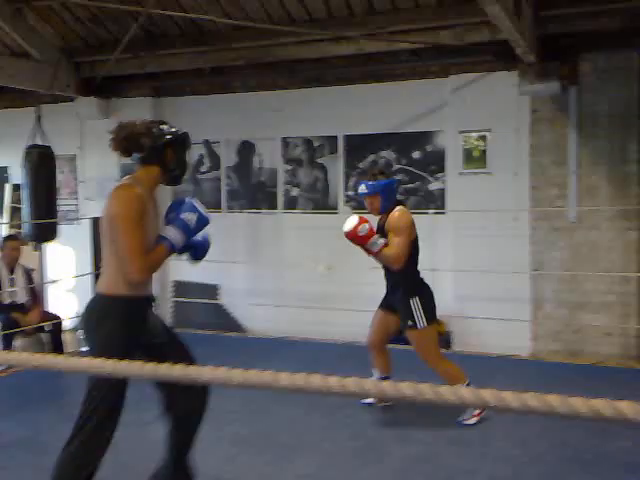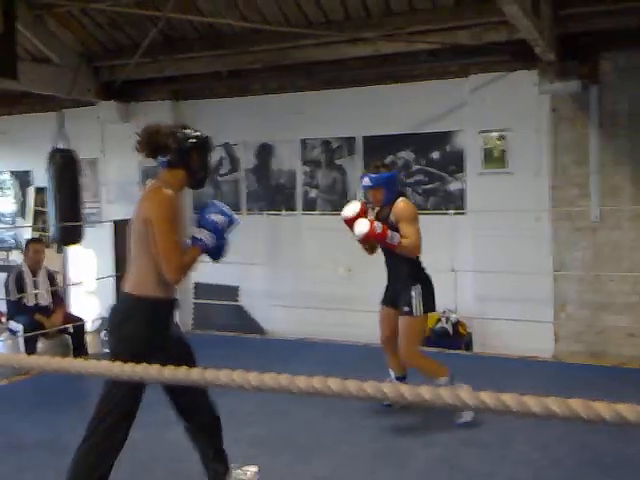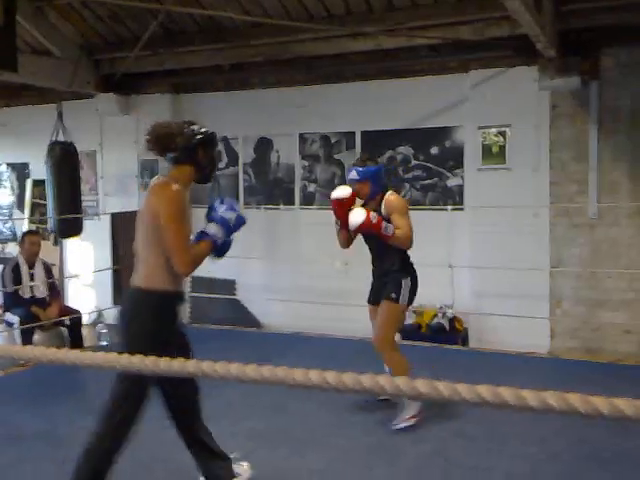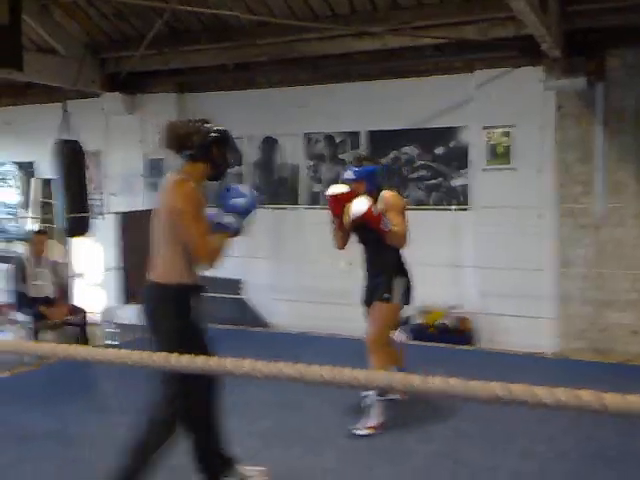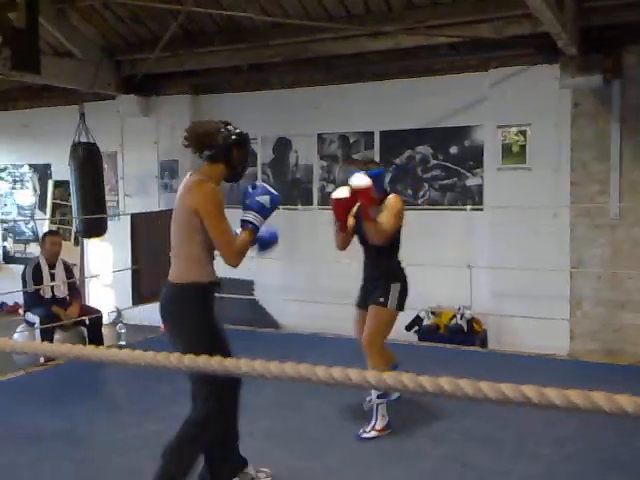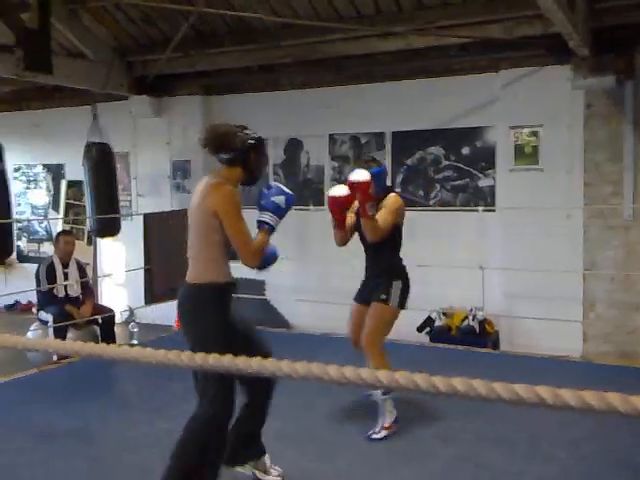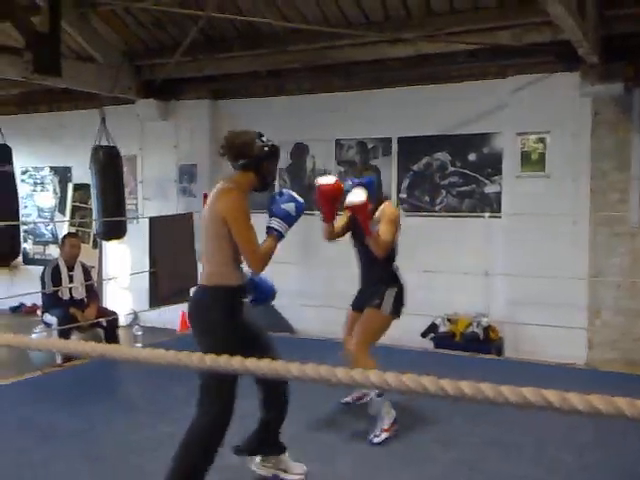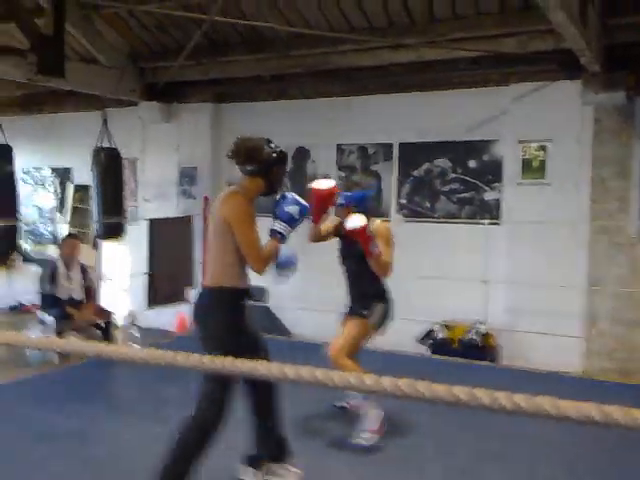
dt=0.1s
person 1, frame 1
left shoulder: (144, 193)
right shoulder: (130, 195)
right elbow: (138, 271)
left wrist: (183, 242)
right wrist: (175, 235)
left hip: (139, 314)
right hip: (116, 316)
left knee: (190, 390)
right knee: (99, 420)
person 1, frame 2
left shoulder: (167, 195)
right shoulder: (161, 197)
right elbow: (173, 271)
left wrist: (204, 241)
right wrist: (206, 236)
left hip: (158, 316)
right hip: (139, 318)
left knee: (193, 399)
right knee: (114, 419)
person 1, frame 3
left shoulder: (169, 189)
right shoulder: (171, 194)
right elbow: (184, 263)
left wrist: (209, 236)
right wrist: (216, 233)
left hip: (159, 307)
right hip: (152, 309)
left knee: (183, 394)
right knee: (124, 411)
person 1, frame 4
left shoulder: (179, 181)
right shoulder: (187, 188)
right elbow: (206, 256)
left wrist: (220, 221)
right wrist: (230, 218)
left hip: (172, 298)
right hip: (170, 302)
left knee: (199, 388)
right knee: (178, 402)
person 1, frame 5
left shoulder: (195, 180)
right shoulder: (205, 189)
right elbow: (232, 254)
left wrist: (249, 236)
right wrist: (255, 217)
left hip: (189, 298)
right hip: (188, 302)
left knee: (224, 387)
right knee: (211, 403)
person 1, frame 6
left shoulder: (212, 183)
right shoulder: (223, 191)
right elbow: (250, 255)
left wrist: (260, 247)
right wrist: (270, 218)
left hip: (207, 299)
right hip: (207, 302)
left knee: (261, 371)
right knee: (215, 403)
person 1, frame 7
left shoulder: (227, 191)
right shoulder: (232, 197)
right elbow: (255, 260)
left wrist: (249, 282)
right wrist: (280, 224)
left hip: (224, 303)
right hip: (216, 306)
left knee: (275, 376)
right knee: (216, 406)
left ankle: (267, 451)
person 1, frame 8
left shoulder: (236, 196)
right shoulder: (237, 201)
right elbow: (257, 262)
left wrist: (275, 255)
right wrist: (282, 226)
left hip: (227, 305)
right hip: (220, 307)
left knee: (262, 380)
right knee: (212, 406)
person 2, frame 1
left shoulder: (398, 217)
right shoulder: (385, 218)
left elbow: (396, 261)
left wrist: (370, 239)
right wrist: (364, 238)
left hip: (413, 296)
right hip: (396, 292)
left knee: (432, 360)
right knee: (374, 344)
person 2, frame 2
left shoulder: (402, 207)
right shoulder: (379, 210)
left elbow: (413, 249)
right elbow: (370, 249)
left wrist: (381, 234)
right wrist: (361, 229)
left hip: (413, 286)
right hip: (395, 285)
left knee: (409, 355)
right knee: (388, 344)
person 2, frame 3
left shoulder: (392, 200)
right shoulder: (359, 204)
left elbow: (406, 241)
right elbow: (344, 243)
left wrist: (377, 225)
right wrist: (341, 217)
left hip: (399, 277)
right hip: (380, 277)
left knee: (381, 341)
right knee: (384, 340)
left ankle: (410, 402)
person 2, frame 4
left shoulder: (389, 199)
right shoulder: (352, 205)
left elbow: (400, 240)
right elbow: (340, 244)
left wrist: (375, 219)
right wrist: (338, 215)
left hip: (393, 278)
right hip: (374, 277)
left knee: (374, 342)
right knee: (381, 341)
left ankle: (375, 413)
person 2, frame 5
left shoulder: (392, 202)
right shoulder: (357, 208)
left elbow: (378, 238)
right elbow: (341, 245)
left wrist: (368, 205)
right wrist: (340, 215)
left hip: (390, 283)
right hip: (370, 281)
left knee: (370, 345)
right knee: (372, 345)
left ankle: (381, 415)
person 2, frame 6
left shoulder: (393, 201)
right shoulder: (357, 205)
left elbow: (373, 234)
right elbow: (341, 241)
left wrist: (366, 201)
right wrist: (338, 215)
left hip: (391, 280)
right hip: (371, 278)
left knee: (370, 343)
right knee: (356, 338)
left ankle: (387, 414)
person 2, frame 7
left shoulder: (387, 211)
right shoulder: (352, 213)
left elbow: (381, 250)
right elbow: (330, 234)
left wrist: (364, 215)
right wrist: (327, 207)
left hip: (386, 289)
right hip: (368, 288)
left knee: (356, 350)
right knee: (352, 344)
left ankle: (386, 415)
right ankle: (366, 390)
person 2, frame 8
left shoulder: (379, 228)
right shoulder: (341, 223)
left elbow: (384, 271)
right elbow: (315, 237)
left wrist: (365, 239)
right wrist: (319, 210)
left hip: (372, 303)
right hip: (358, 301)
left knee: (336, 354)
right knee: (344, 352)
left ankle: (371, 412)
right ankle: (357, 397)
person 3, frame 1
left shoulder: (25, 271)
left elbow: (36, 297)
left wrist: (35, 313)
right wrist: (18, 317)
left hip: (27, 314)
left knee: (55, 321)
person 3, frame 2
left shoulder: (49, 274)
right shoulder: (15, 276)
left elbow: (58, 299)
right elbow: (15, 307)
left wrist: (58, 315)
right wrist: (41, 319)
left hip: (46, 314)
right hip: (23, 315)
left knee: (78, 323)
right knee: (29, 327)
person 3, frame 3
left shoulder: (45, 266)
right shoulder: (12, 267)
left elbow: (55, 291)
right elbow: (12, 299)
left wrist: (54, 308)
right wrist: (37, 311)
left hip: (44, 307)
right hip: (19, 308)
left knee: (74, 315)
right knee: (25, 318)
person 3, frame 4
left shoulder: (53, 265)
right shoulder: (20, 266)
left elbow: (62, 290)
right elbow: (21, 297)
left wrist: (61, 307)
right wrist: (44, 310)
left hip: (51, 305)
right hip: (28, 307)
left knee: (80, 315)
right knee: (34, 317)
person 3, frame 5
left shoulder: (65, 266)
right shoulder: (32, 268)
left elbow: (75, 291)
right elbow: (32, 299)
left wrist: (74, 307)
right wrist: (57, 311)
left hip: (63, 306)
right hip: (38, 309)
left knee: (95, 315)
right knee: (46, 320)
person 3, frame 6
left shoulder: (78, 265)
right shoulder: (45, 267)
left elbow: (88, 290)
right elbow: (45, 298)
left wrist: (87, 306)
right wrist: (70, 310)
left hip: (77, 306)
right hip: (51, 307)
left knee: (108, 314)
right knee: (59, 317)
right ankle: (61, 359)
person 3, frame 7
left shoulder: (84, 268)
right shoulder: (51, 269)
left elbow: (93, 293)
right elbow: (49, 300)
left wrist: (92, 309)
right wrist: (74, 312)
left hip: (81, 308)
right hip: (57, 309)
left knee: (111, 317)
right knee: (63, 320)
right ankle: (66, 360)
person 3, frame 8
left shoulder: (82, 268)
right shoulder: (50, 269)
left elbow: (90, 292)
right elbow: (48, 299)
left wrist: (89, 309)
right wrist: (72, 312)
left hip: (79, 308)
right hip: (55, 308)
left knee: (106, 317)
right knee: (60, 317)
